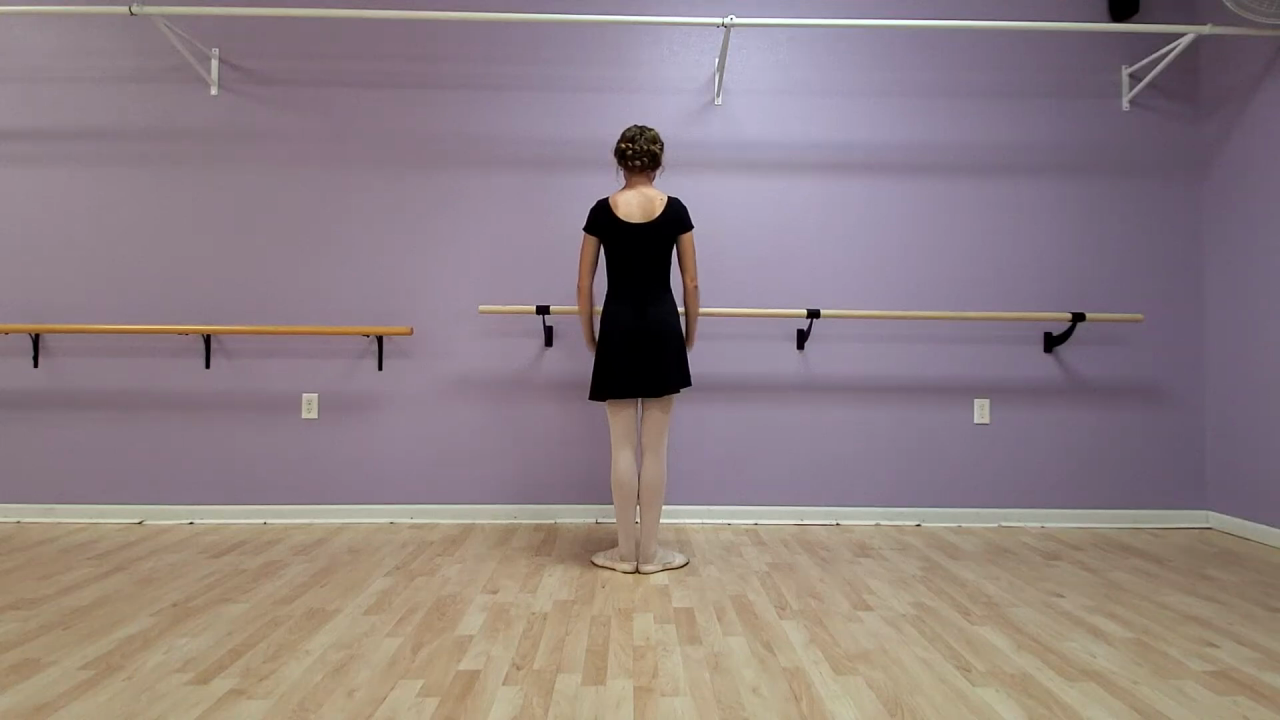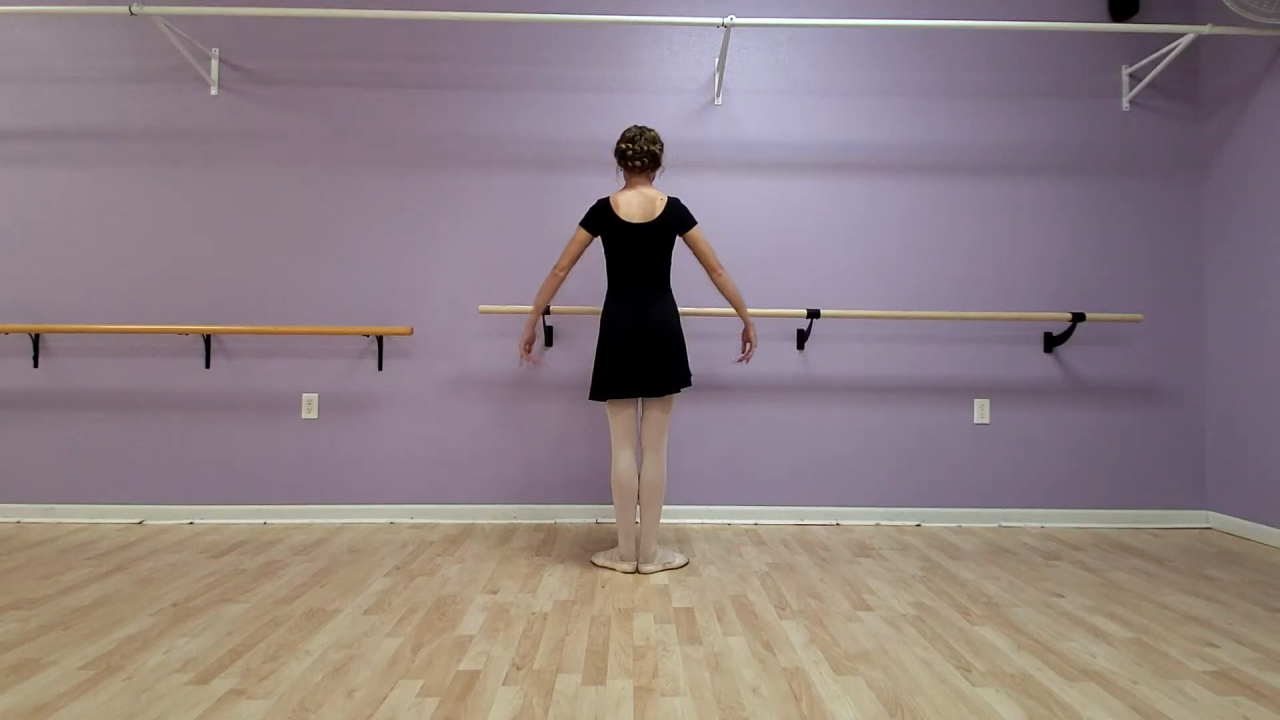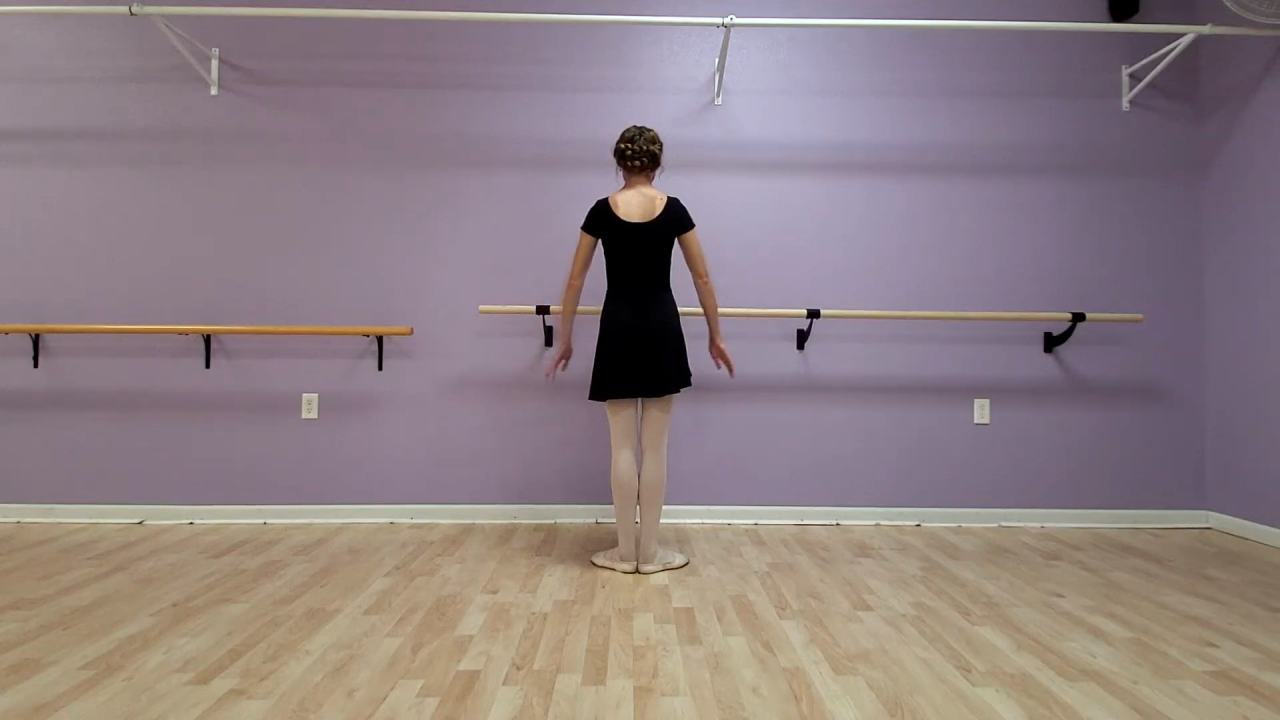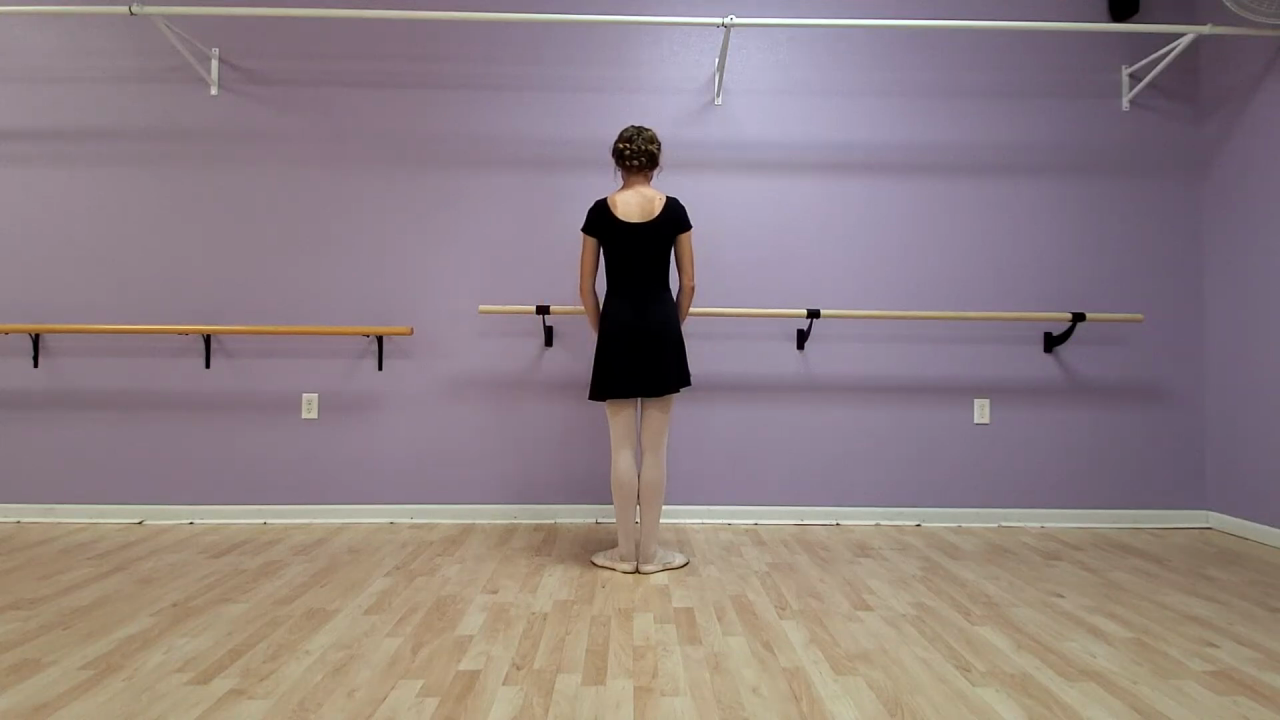
dt=0.4s
person 1, frame 1
left shoulder: (602, 211)
right shoulder: (674, 210)
left elbow: (584, 285)
right elbow: (691, 283)
left wrist: (590, 336)
right wrist: (688, 336)
left hip: (618, 328)
right hip: (661, 327)
left knee: (623, 446)
right knee: (655, 447)
left ankle: (625, 552)
right ankle: (649, 552)
person 1, frame 2
left shoulder: (603, 210)
right shoulder: (674, 209)
left elbow: (559, 271)
right elbow: (716, 271)
left wrist: (532, 326)
right wrist: (746, 322)
left hip: (619, 328)
right hip: (661, 328)
left knee: (623, 445)
right knee: (654, 447)
left ankle: (626, 551)
right ankle: (649, 551)
person 1, frame 3
left shoulder: (602, 211)
right shoulder: (674, 209)
left elbow: (576, 281)
right elbow: (702, 278)
left wrist: (565, 339)
right wrist: (715, 336)
left hip: (618, 329)
right hip: (661, 328)
left knee: (622, 446)
right knee: (654, 447)
left ankle: (624, 551)
right ankle: (648, 552)
person 1, frame 4
left shoulder: (601, 211)
right shoulder: (673, 210)
left elbow: (586, 287)
right elbow: (688, 283)
left wrist: (603, 333)
right wrist: (671, 328)
left hip: (618, 328)
right hip: (660, 328)
left knee: (623, 446)
right knee: (654, 446)
left ankle: (625, 551)
right ankle: (649, 551)
